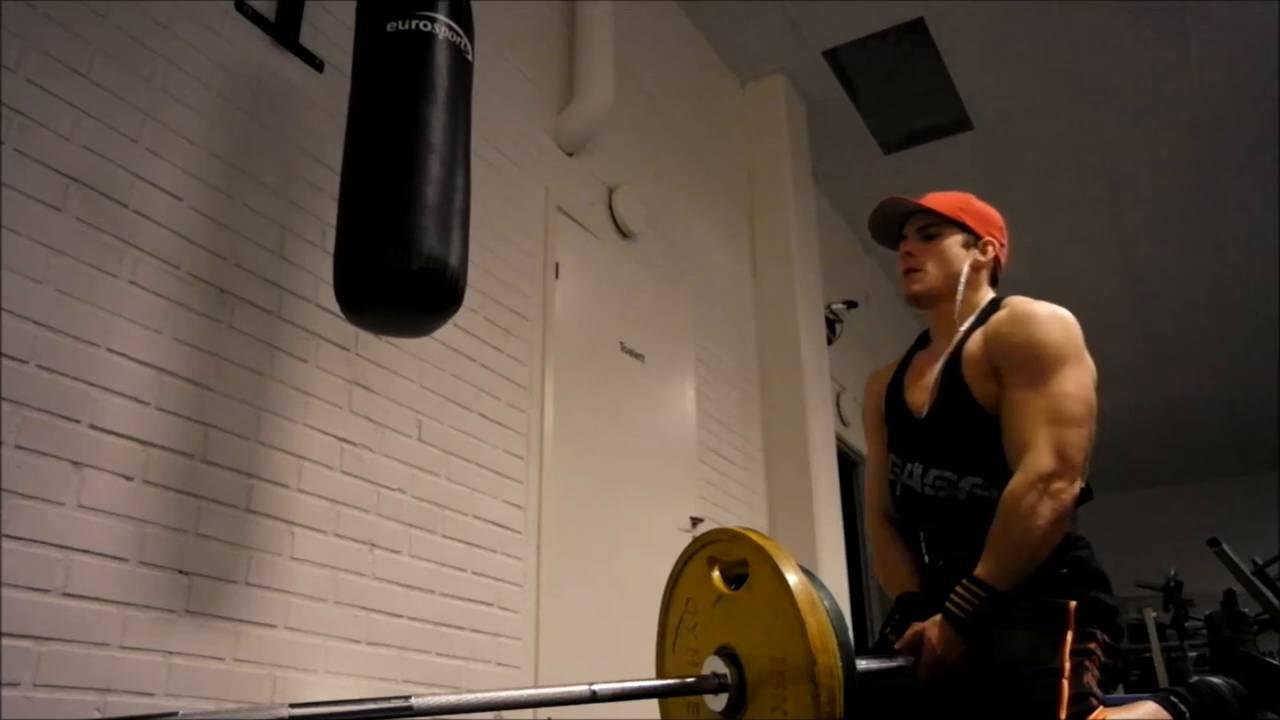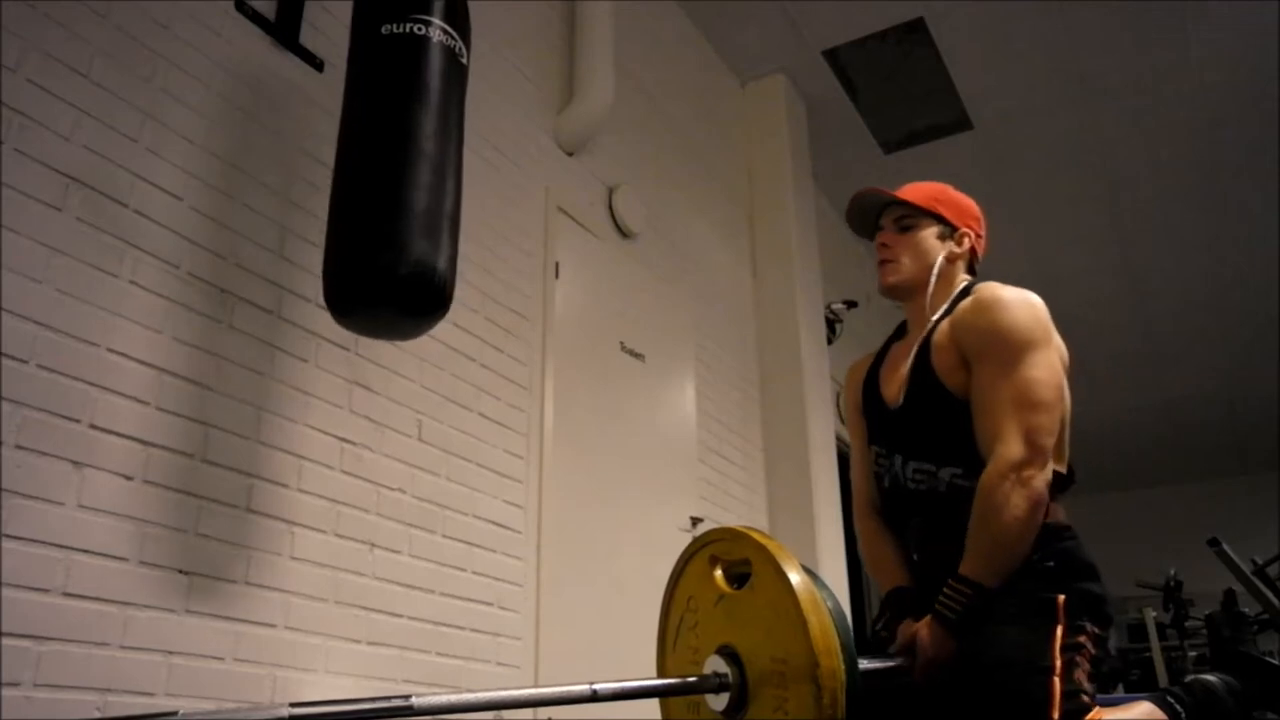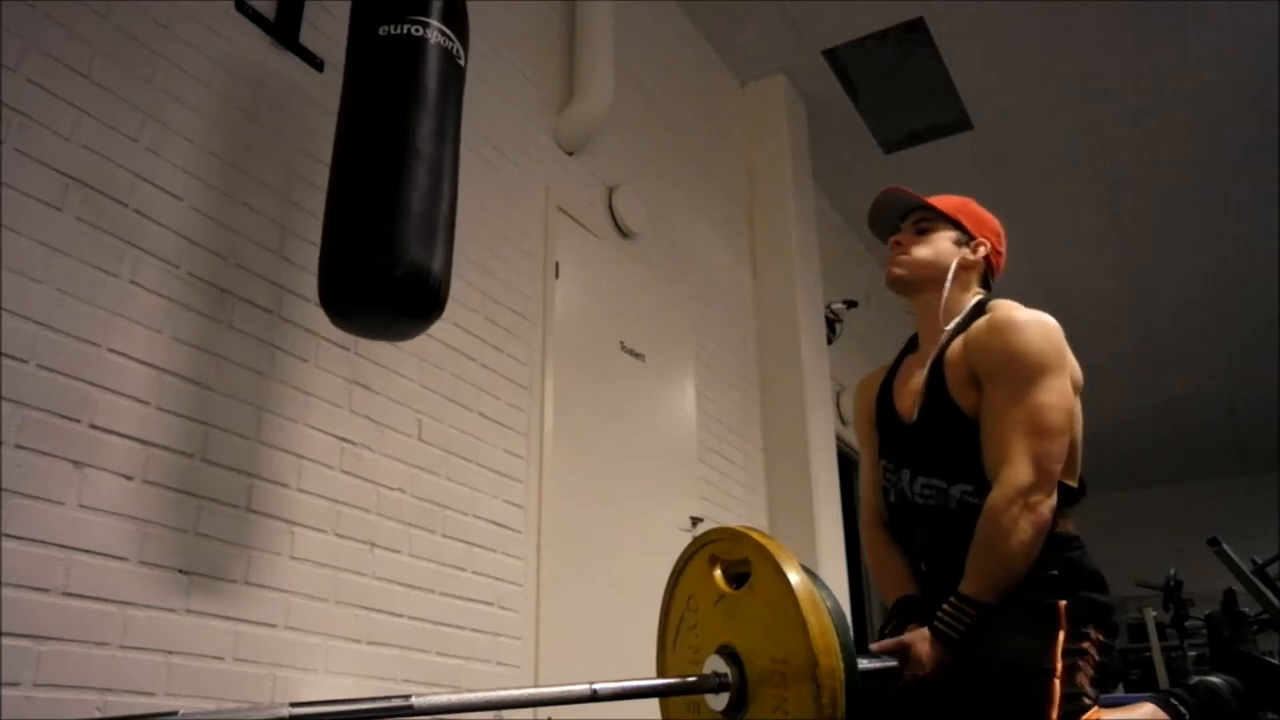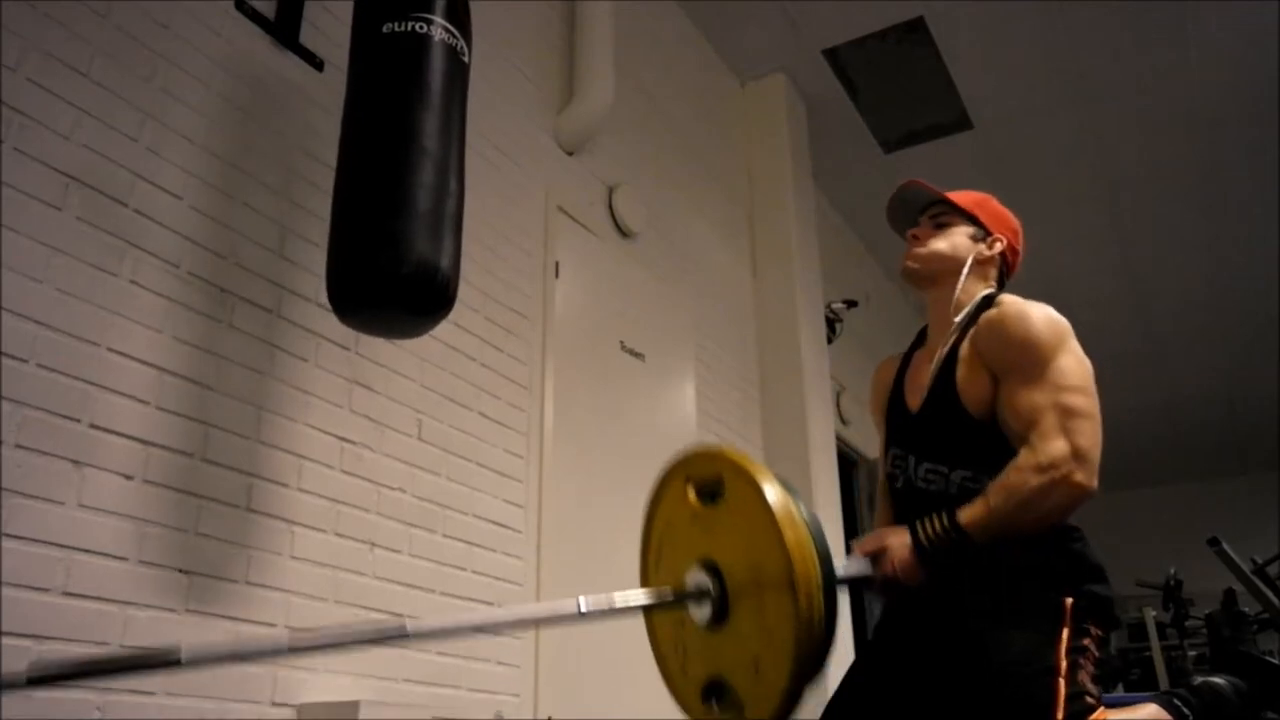
dt=0.4s
person 1, frame 1
left shoulder: (1030, 329)
right shoulder: (887, 386)
left elbow: (1050, 482)
right elbow: (882, 514)
left wrist: (964, 614)
right wrist: (912, 610)
left hip: (1037, 596)
right hip: (938, 601)
person 1, frame 2
left shoulder: (998, 314)
right shoulder: (866, 377)
left elbow: (1021, 472)
right elbow: (870, 508)
left wrist: (953, 612)
right wrist: (904, 607)
left hip: (1029, 585)
right hip: (931, 595)
person 1, frame 3
left shoulder: (1013, 336)
right shoulder: (877, 391)
left elbow: (1028, 495)
right elbow: (878, 520)
left wrist: (951, 625)
right wrist: (912, 616)
left hip: (1035, 598)
right hip: (939, 604)
person 1, frame 4
left shoulder: (1020, 328)
right shoulder: (893, 376)
left elbow: (1066, 467)
left wrist: (931, 543)
right wrist: (893, 543)
left hip: (1035, 591)
right hip: (938, 598)
